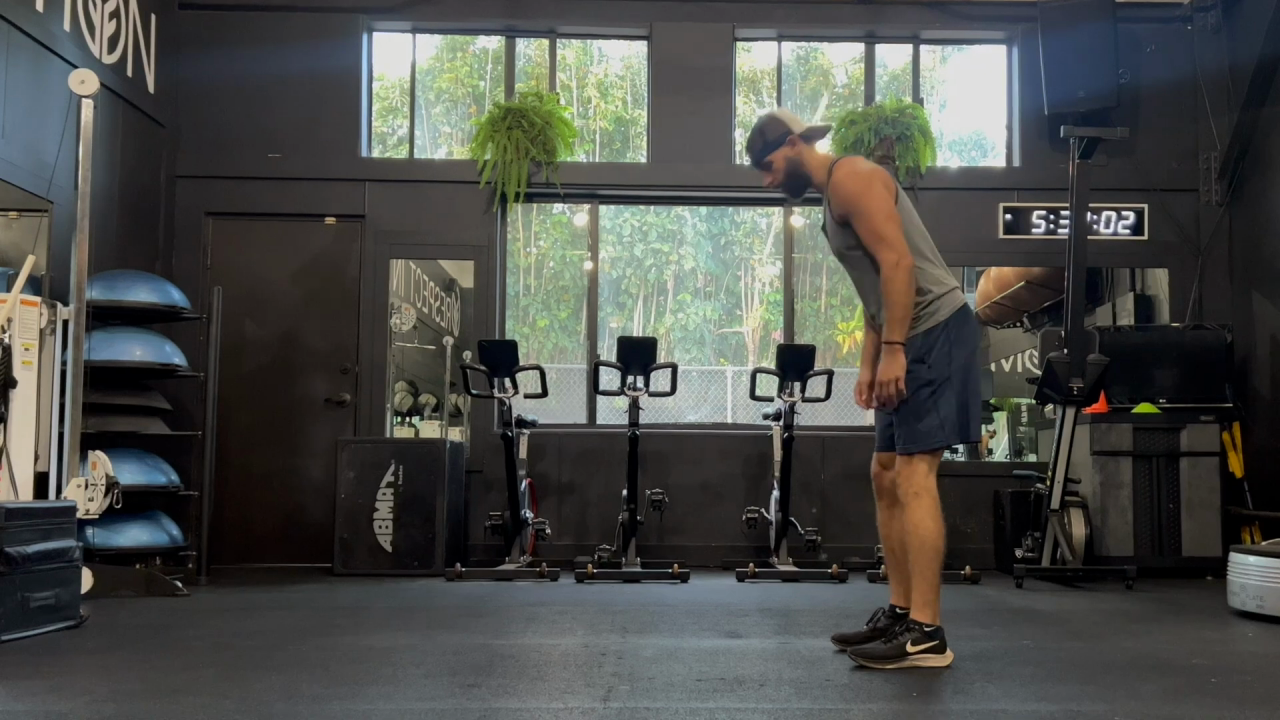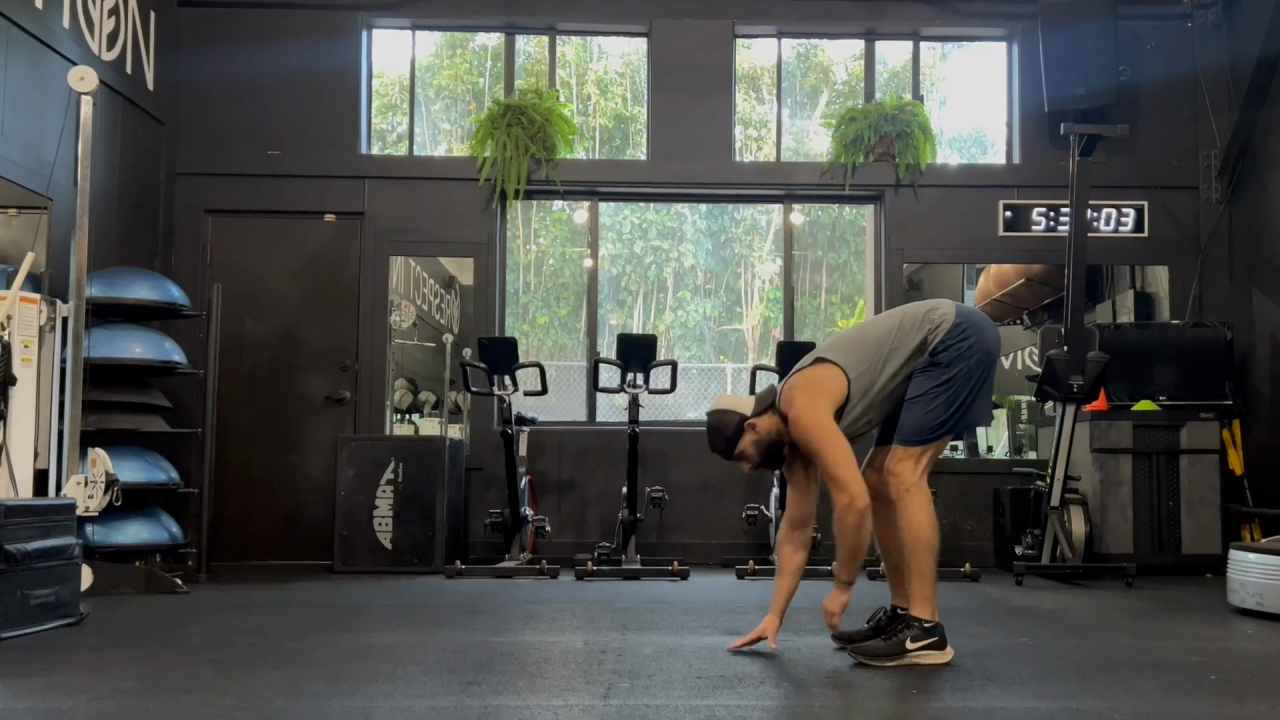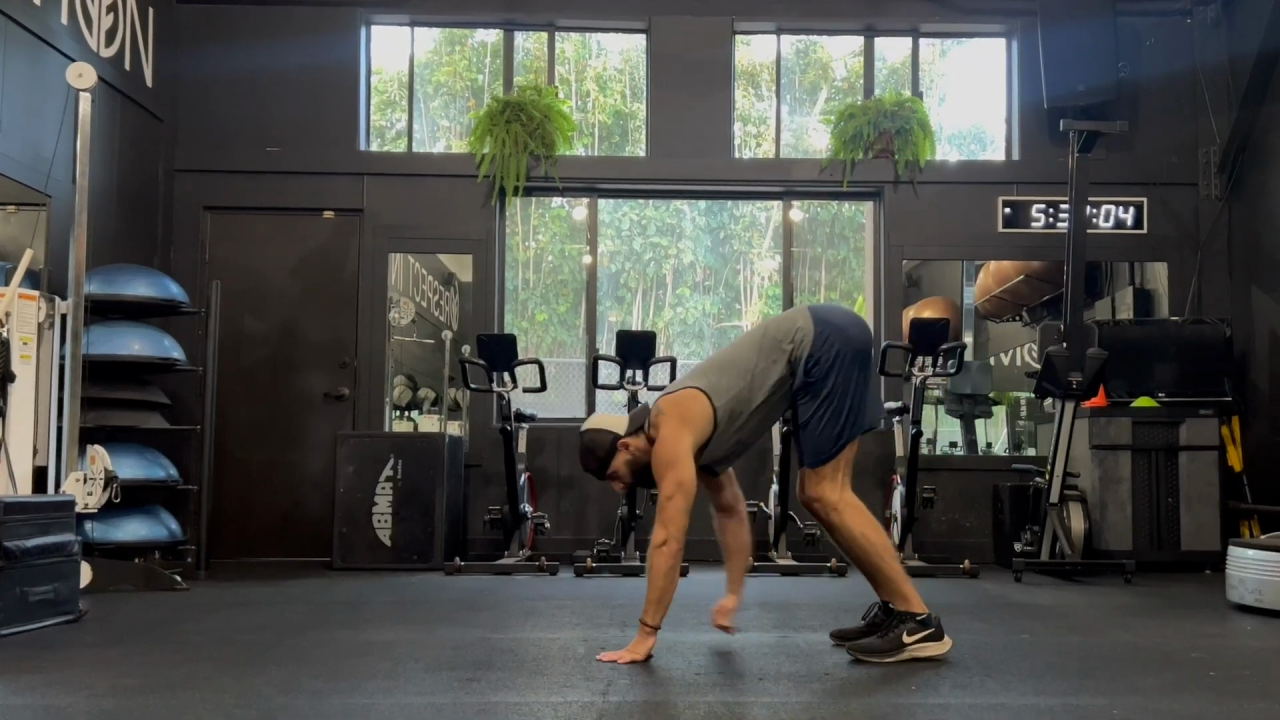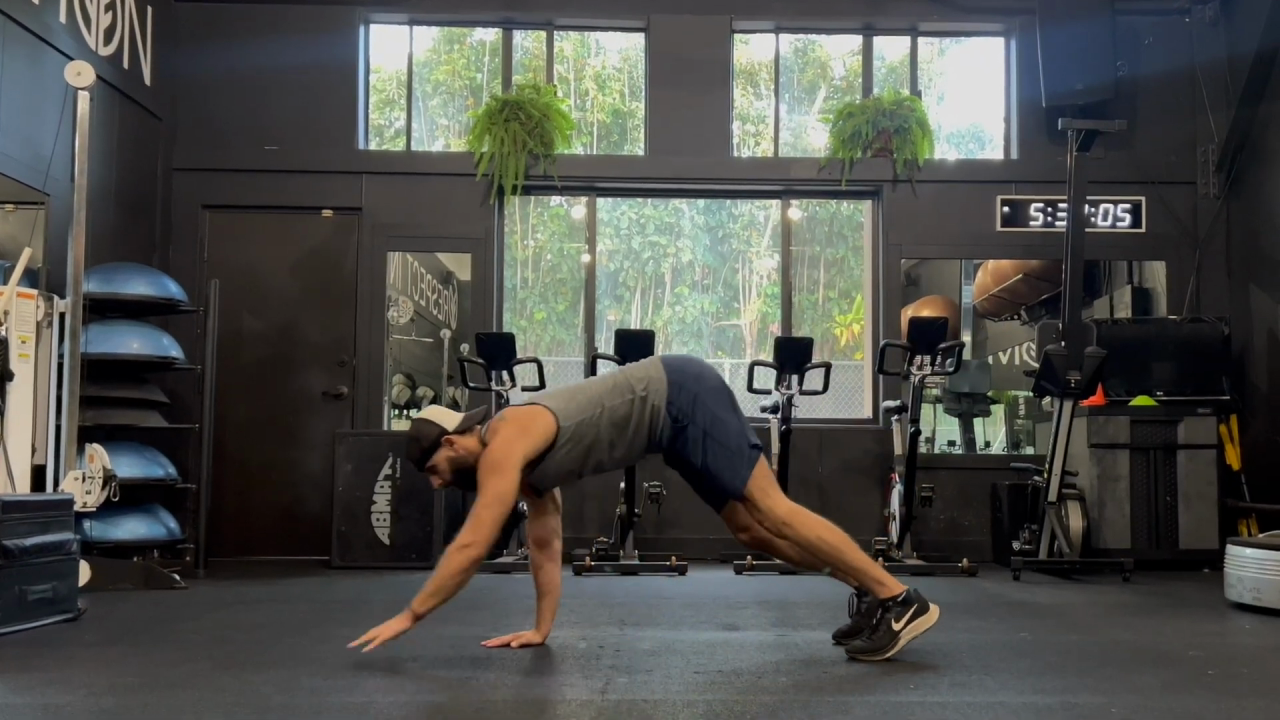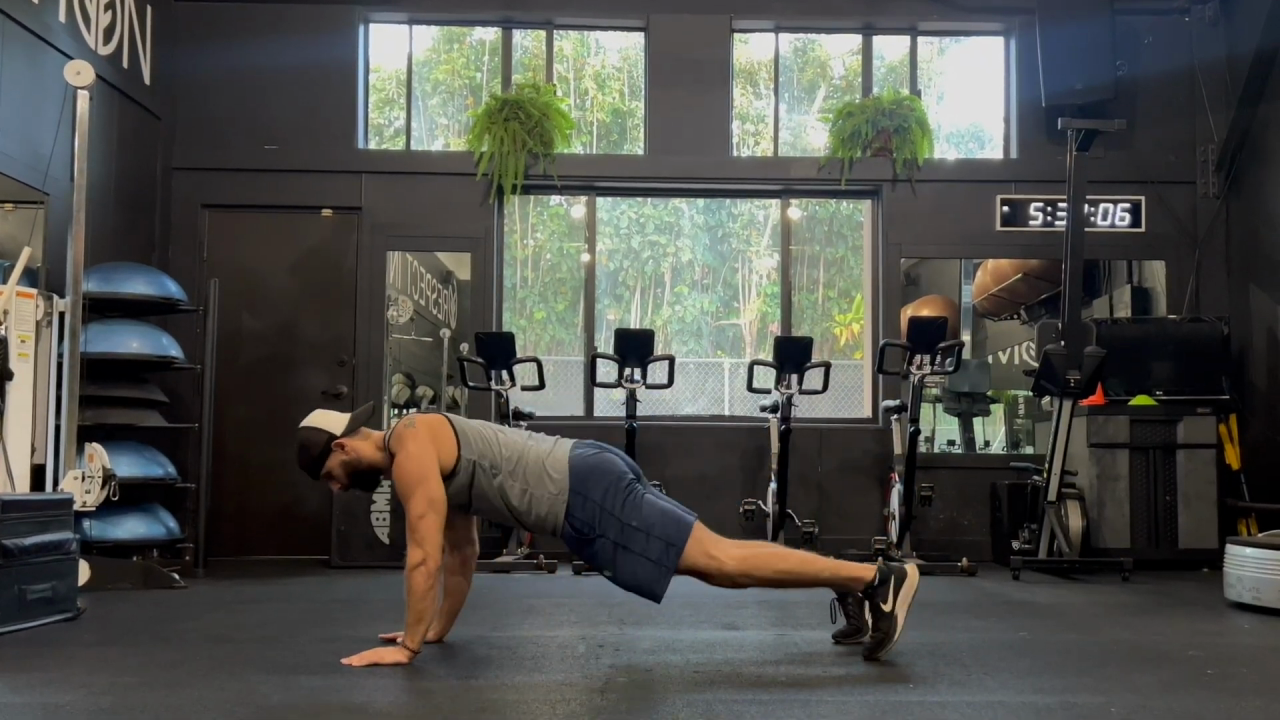
dt=1s
person 1, frame 1
left shoulder: (850, 178)
right shoulder: (834, 197)
left elbow: (898, 263)
left wrist: (892, 350)
right wrist: (868, 364)
left hip: (937, 333)
right hip: (918, 337)
left knee: (912, 479)
right knee: (887, 479)
left ankle: (926, 635)
right ankle: (901, 614)
person 1, frame 2
left shoulder: (804, 411)
right shoulder: (794, 428)
left elbow: (853, 501)
right elbow: (797, 524)
left wrist: (842, 586)
right wrist: (775, 615)
left hip: (958, 336)
right hip: (945, 342)
left knee: (902, 476)
right knee: (880, 478)
left ankle: (925, 630)
right ankle: (901, 614)
person 1, frame 3
left shoulder: (669, 434)
right shoulder: (684, 435)
left elbow: (667, 538)
right elbow: (730, 508)
left wrist: (646, 635)
right wrist: (733, 591)
left hip: (826, 340)
right hip: (818, 345)
left knee: (826, 496)
right knee: (816, 496)
left ankle: (919, 623)
right ankle: (894, 609)
person 1, frame 4
left shoulder: (506, 444)
right shoulder: (524, 457)
left elbow: (471, 545)
right elbow: (545, 541)
left wrist: (406, 619)
right wrist: (542, 626)
left hip: (679, 394)
right hip: (669, 408)
left knee: (770, 510)
right knee: (749, 527)
left ankle: (899, 600)
right ankle: (870, 595)
person 1, frame 5
left shoulder: (408, 447)
right shoulder: (428, 451)
left elbow: (423, 558)
right elbow: (460, 547)
left wrist: (406, 644)
right wrist: (438, 628)
left hip: (587, 499)
right hip: (591, 476)
left knee: (721, 562)
right knee: (716, 552)
left ankle: (876, 578)
right ankle: (852, 586)
